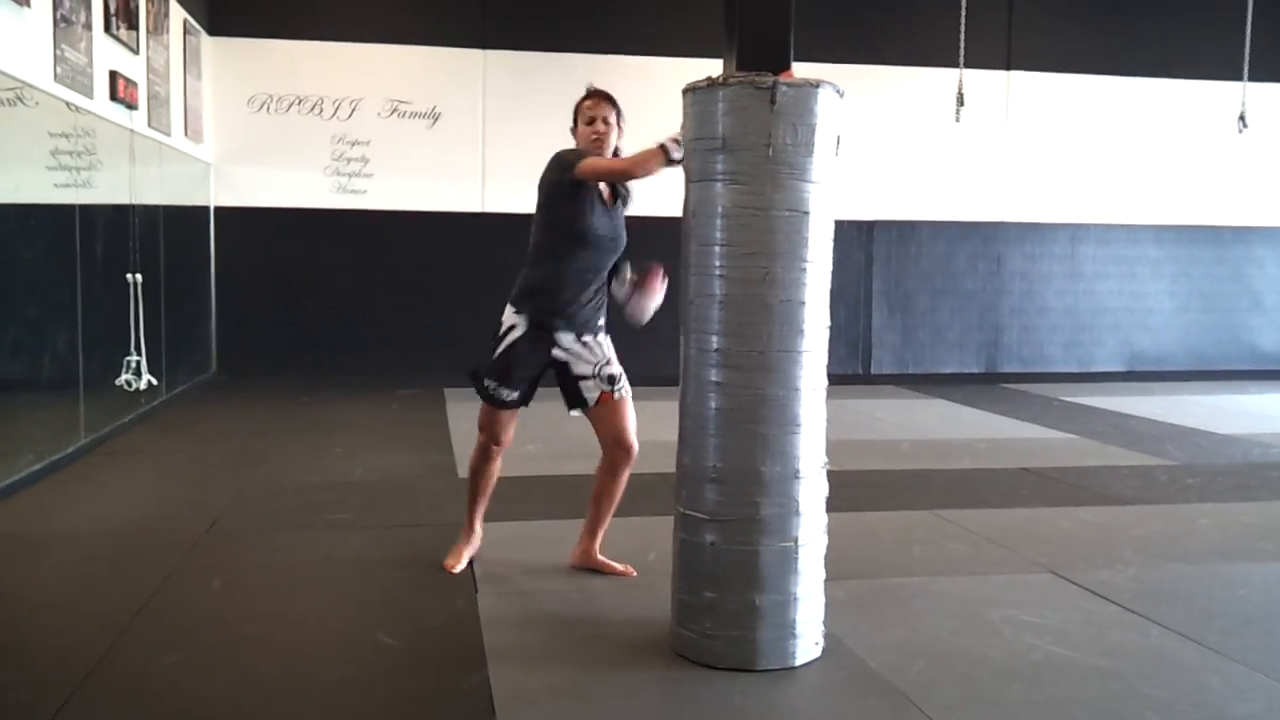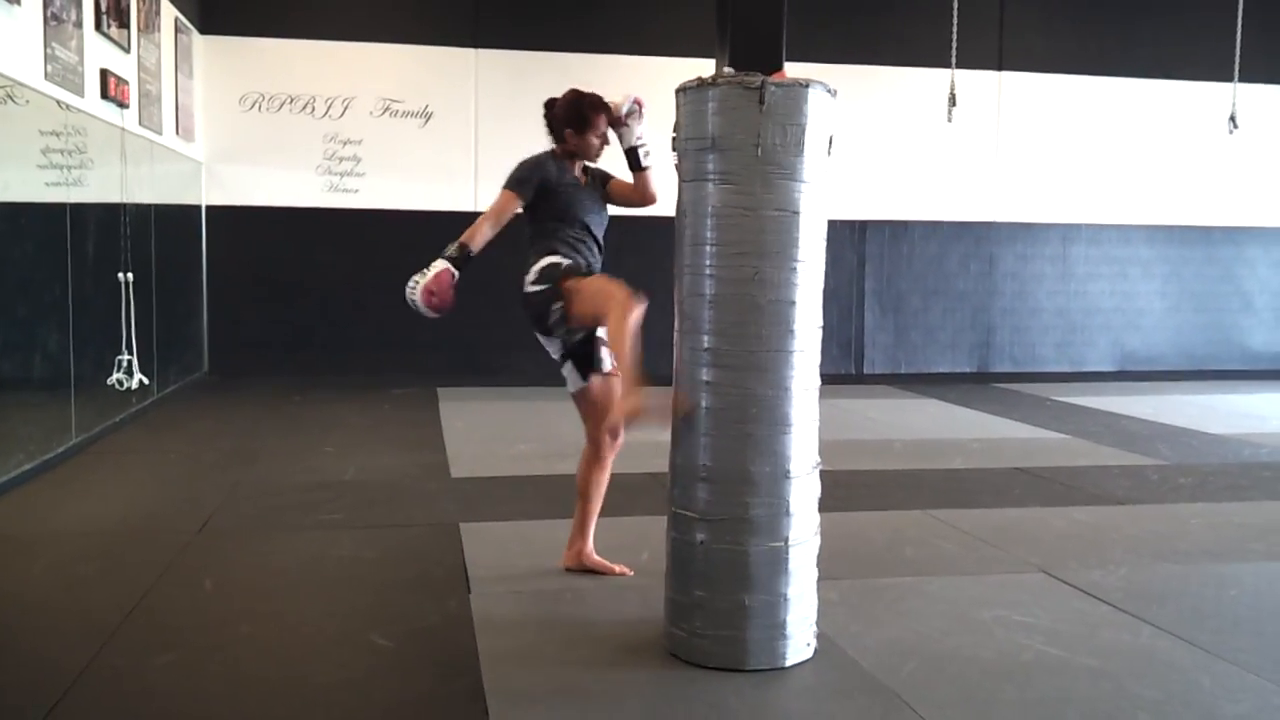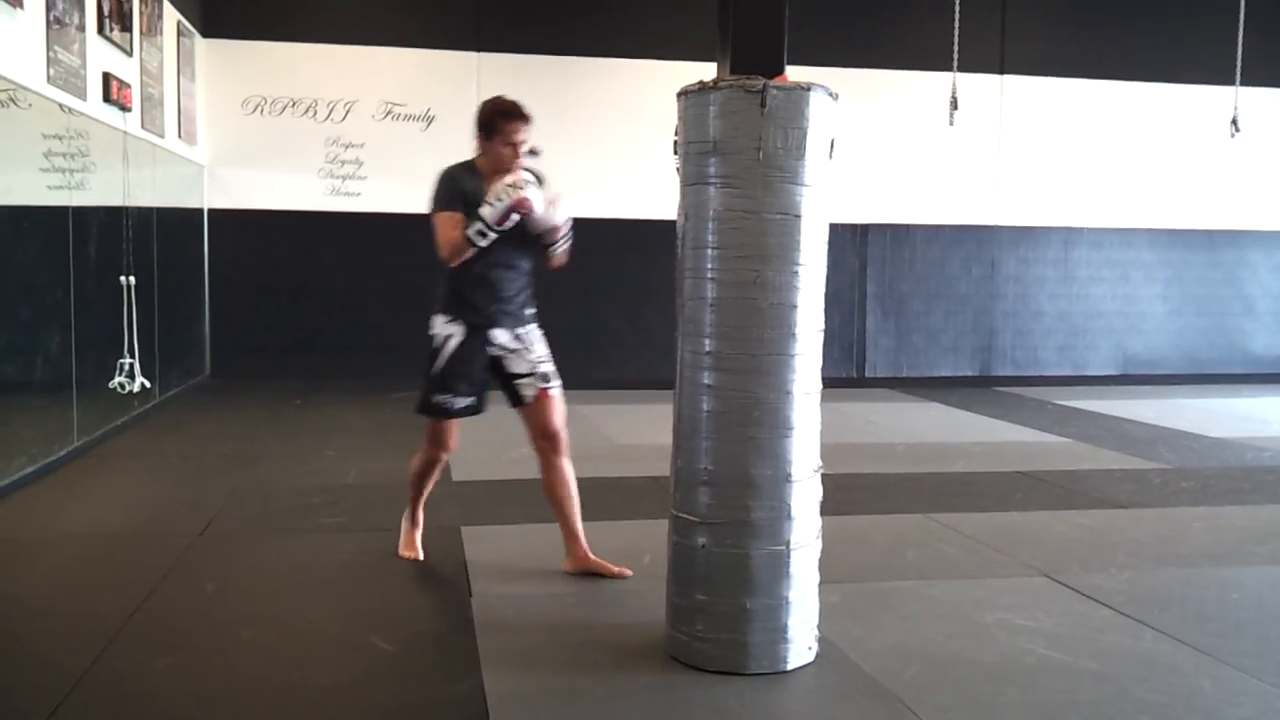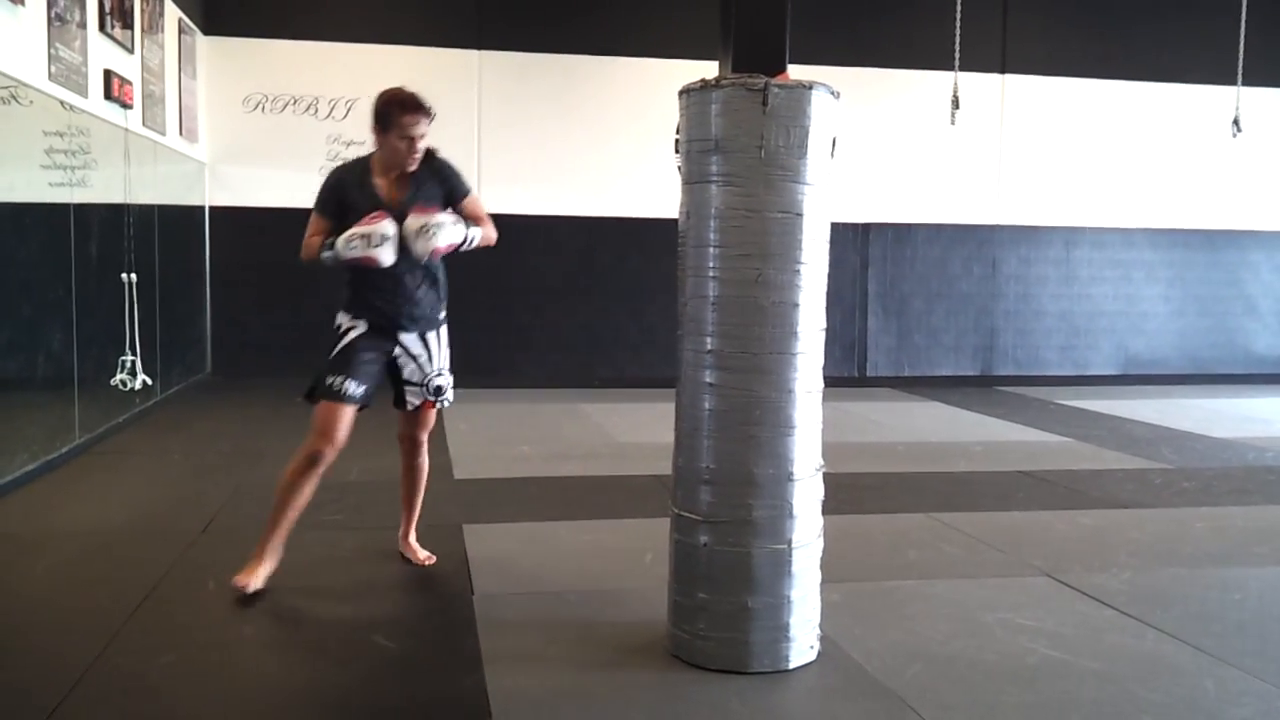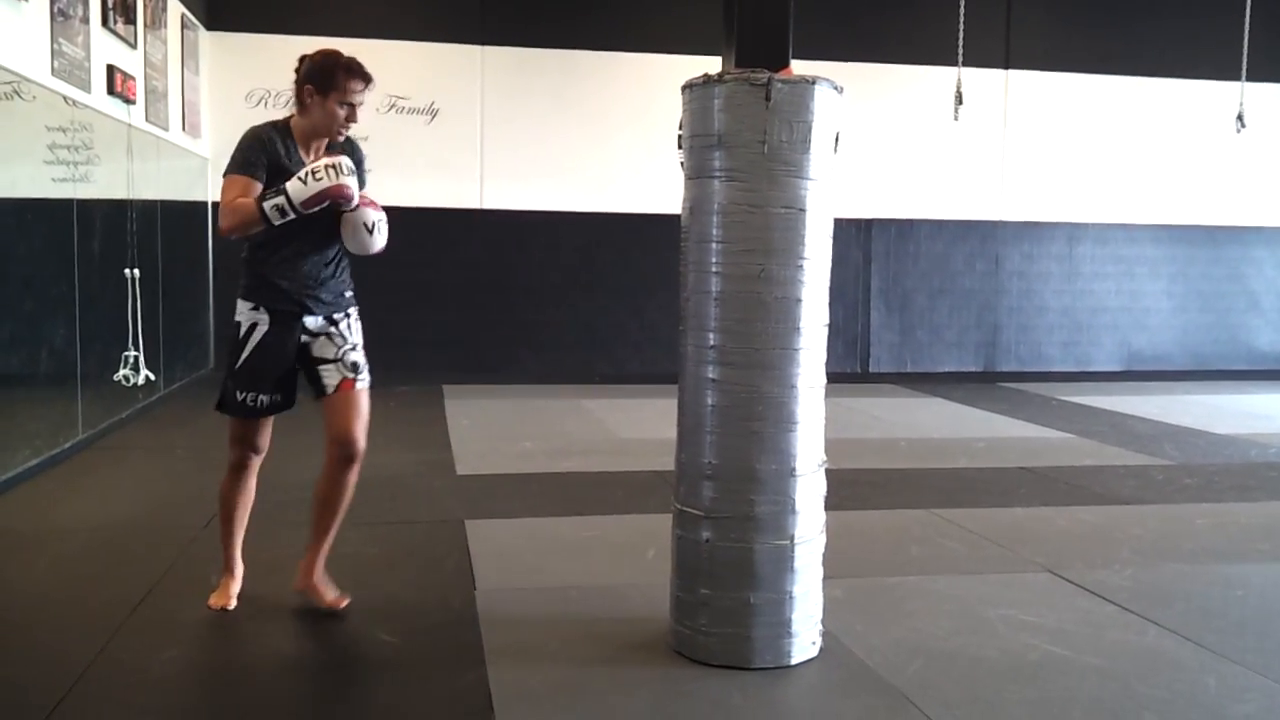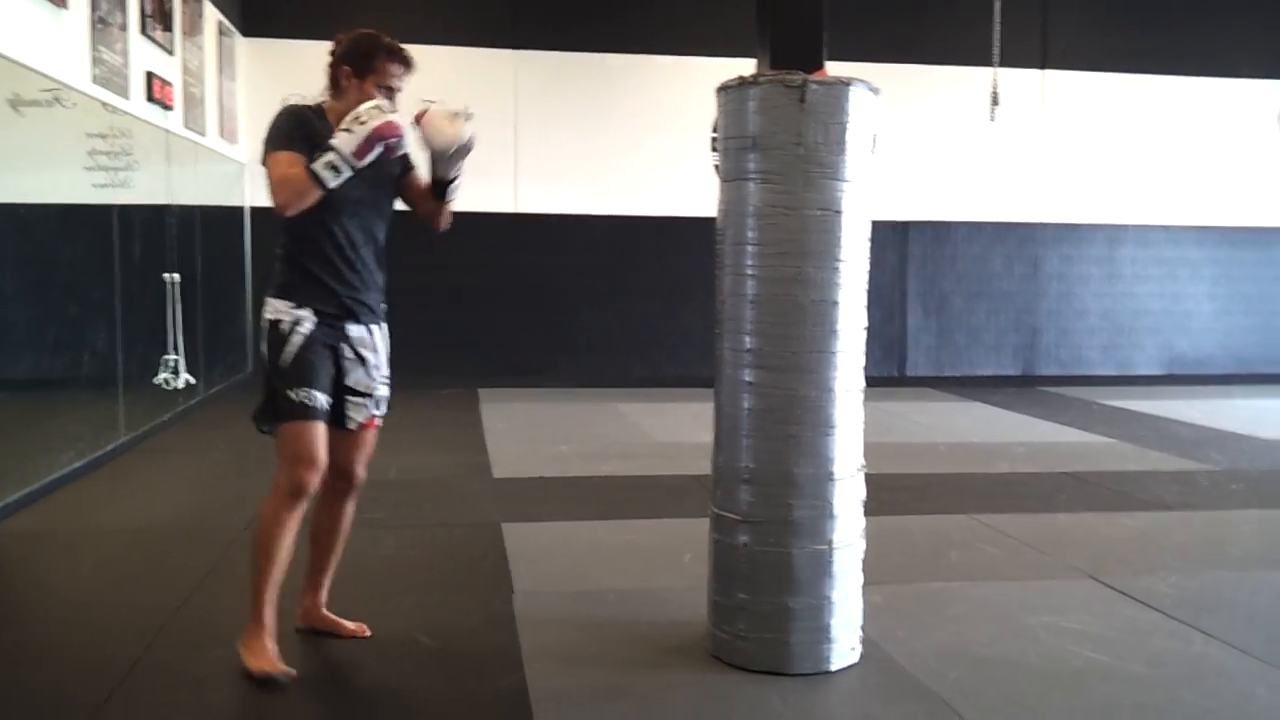
dt=0.4s
person 1, frame 1
left shoulder: (613, 195)
right shoulder: (564, 166)
right elbow: (627, 168)
left wrist: (627, 281)
right wrist: (675, 147)
left hip: (584, 329)
right hip: (531, 320)
left knee: (624, 445)
right knee: (493, 438)
left ankle: (588, 548)
right ankle: (470, 534)
person 1, frame 2
left shoulder: (592, 177)
right shoulder: (541, 169)
left elbow: (646, 197)
right elbow: (491, 219)
left wrist: (633, 140)
right wrist: (451, 259)
left hip: (583, 312)
right hip: (554, 278)
left knee: (606, 434)
right knee: (627, 302)
left ankle: (580, 549)
right ankle: (629, 400)
person 1, frame 3
left shoulder: (529, 184)
right shoulder: (458, 181)
left elbow: (556, 259)
right elbow: (448, 252)
left wrist: (557, 231)
right wrist: (492, 215)
left hip: (517, 323)
right hip: (461, 325)
left knee: (553, 437)
right knee: (440, 445)
left ankle: (578, 551)
right ankle: (412, 518)
person 1, frame 4
left shoulder: (439, 173)
right shoulder: (344, 180)
left elbow: (488, 230)
right elbow: (309, 249)
left wrist: (455, 235)
right wrist: (343, 247)
left hip: (423, 328)
right hip: (363, 326)
left knee: (414, 441)
right knee: (321, 446)
left ankle: (408, 533)
right ankle: (265, 555)
person 1, frame 5
left shoulder: (349, 154)
right shoulder: (262, 143)
right elbow: (230, 220)
right wrist: (299, 193)
left hip: (333, 311)
right hip: (267, 313)
left knee: (349, 445)
right knee: (248, 451)
left ankle: (312, 569)
right ankle: (231, 570)
person 1, frame 6
left shoulder: (383, 145)
right shoulder: (296, 123)
left elbow: (436, 218)
right elbow: (287, 196)
left wrist: (446, 169)
right wrist: (348, 143)
left hip: (364, 320)
right hip: (301, 313)
left knee: (349, 473)
right knee: (301, 471)
left ankle: (315, 603)
right ankle: (256, 630)
